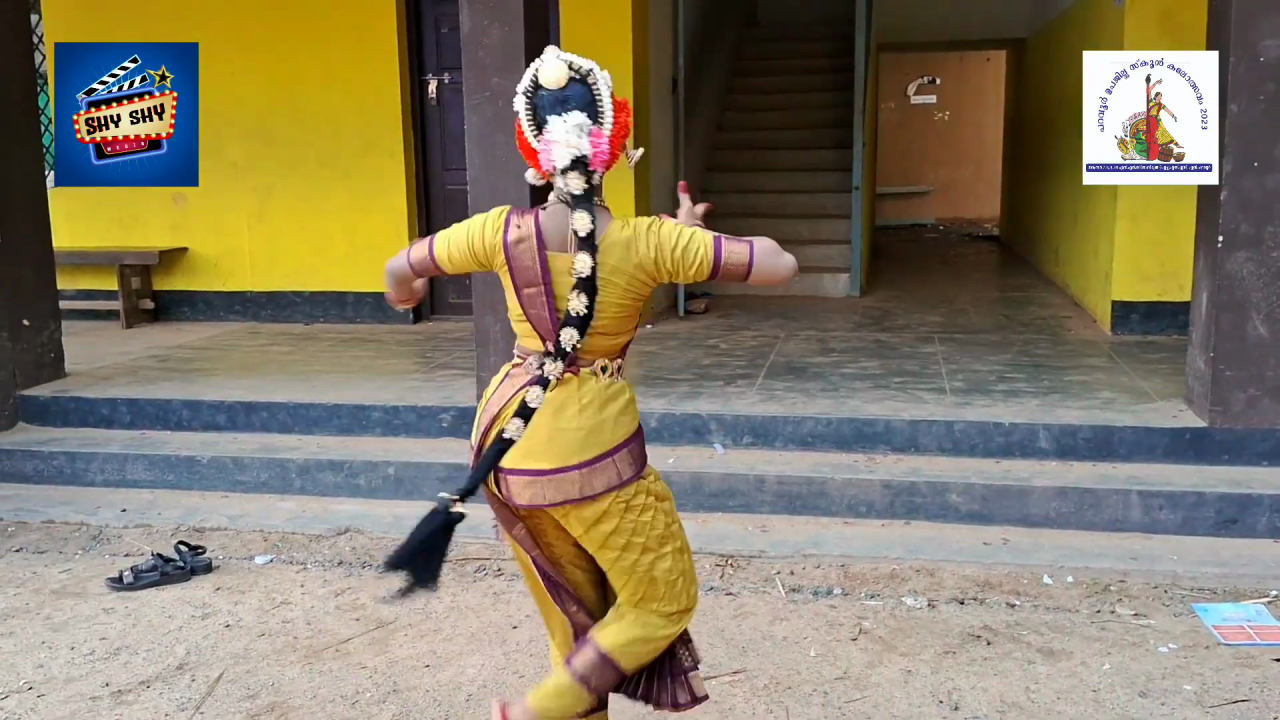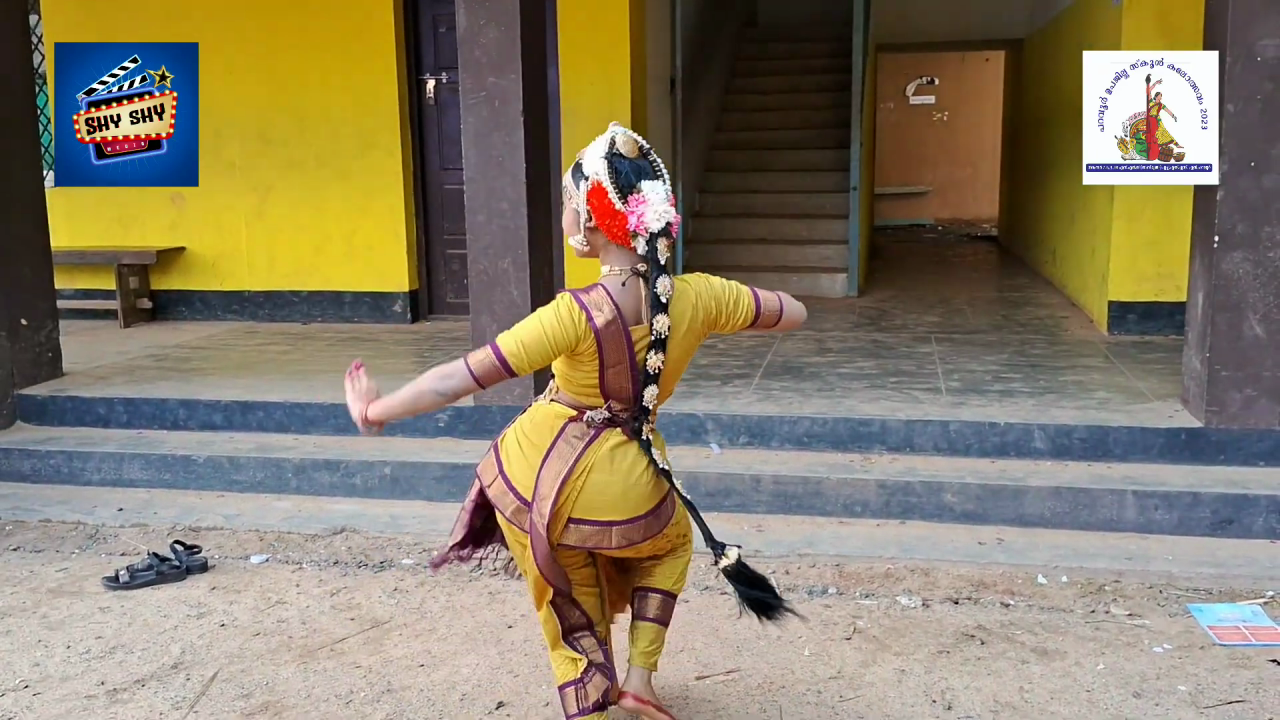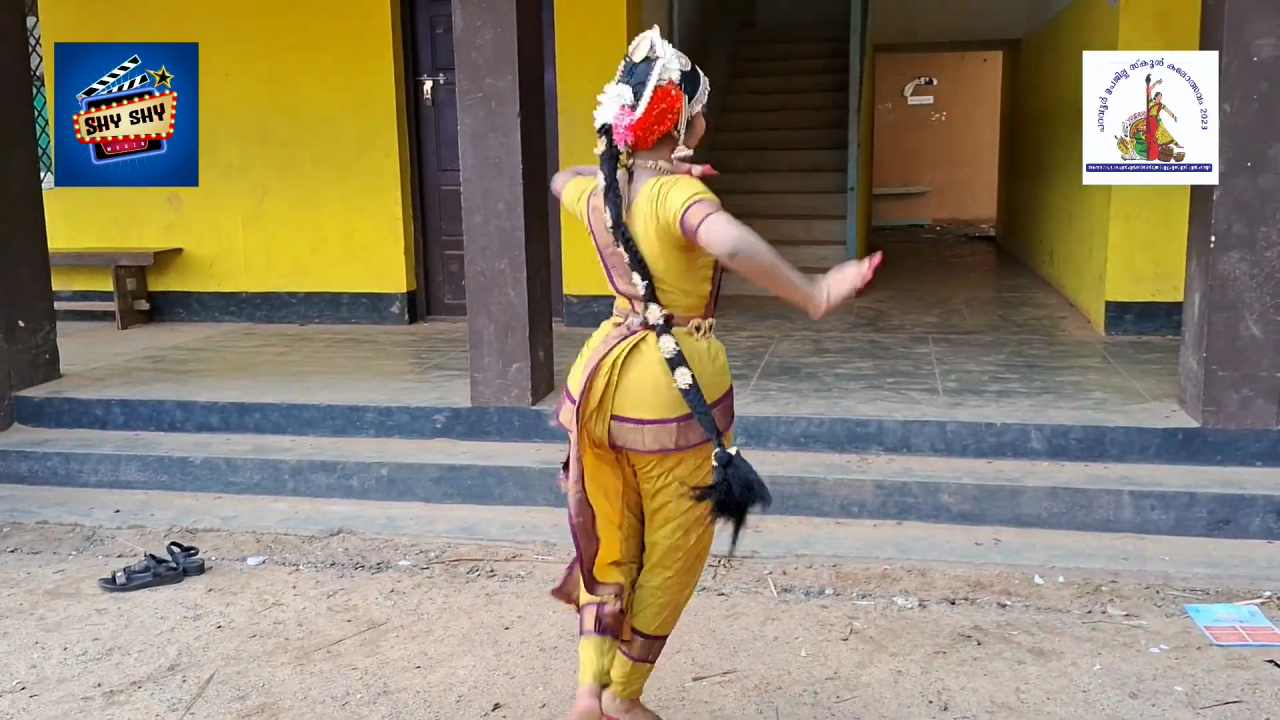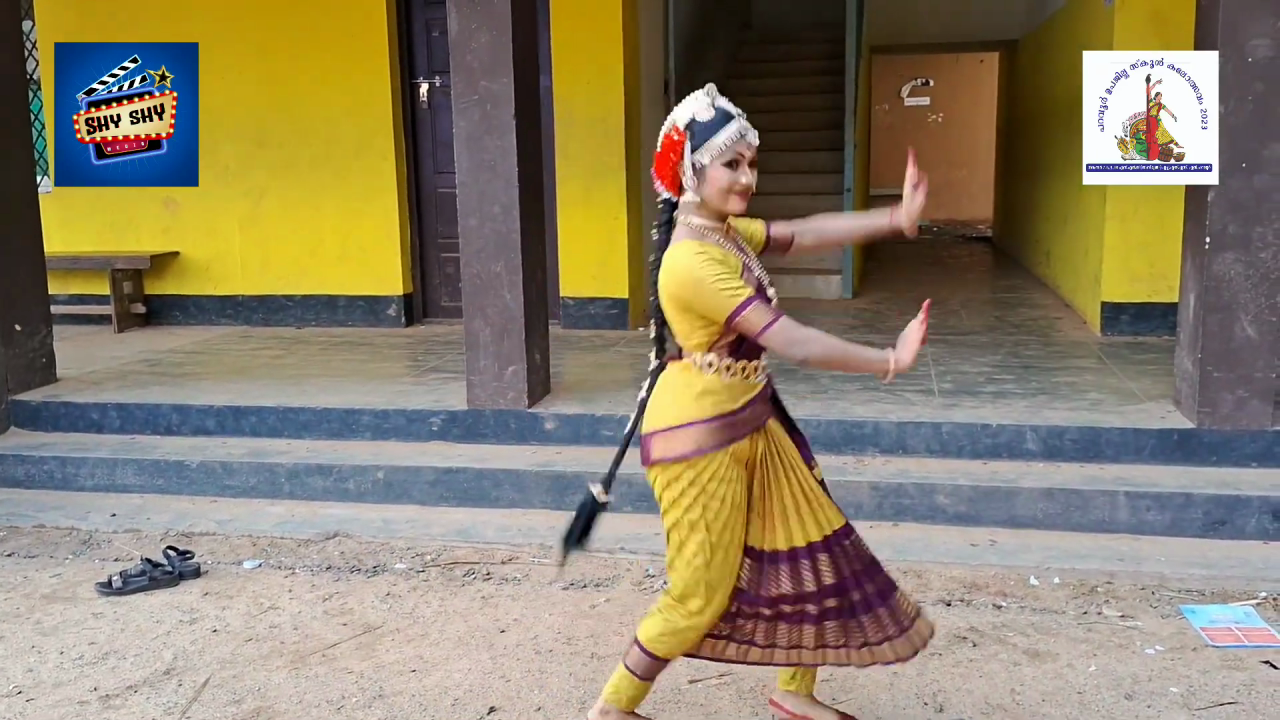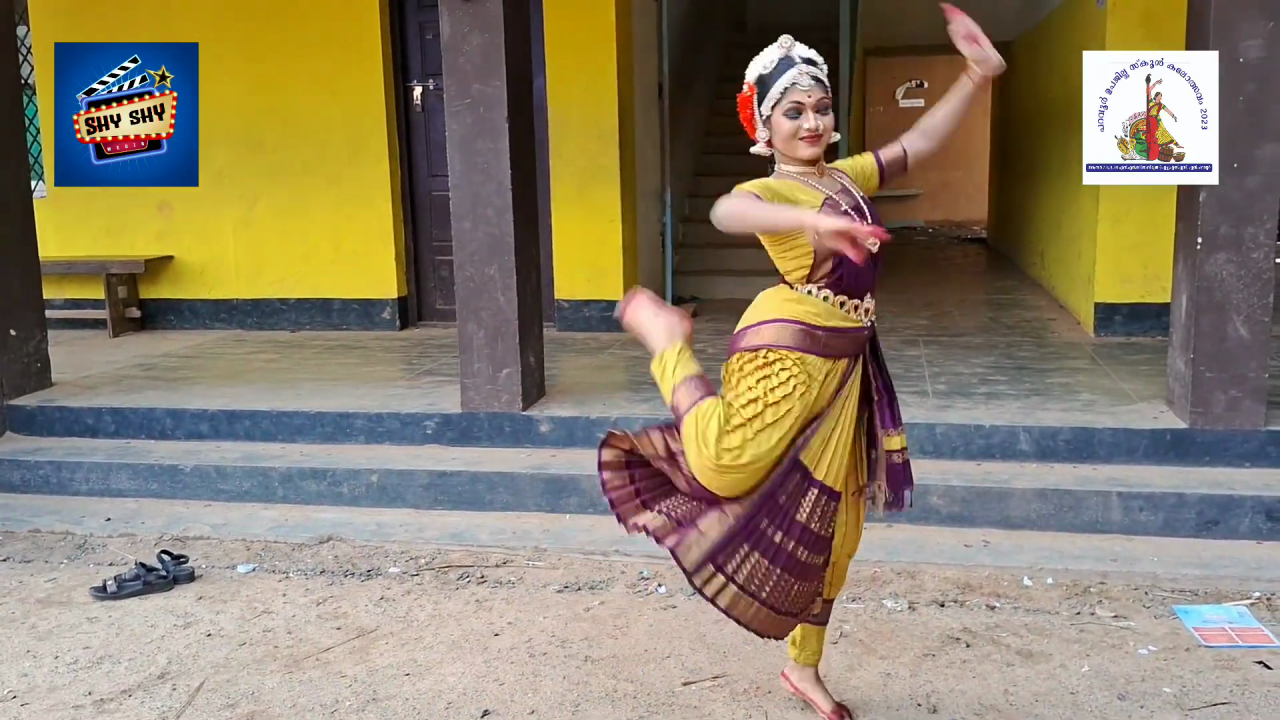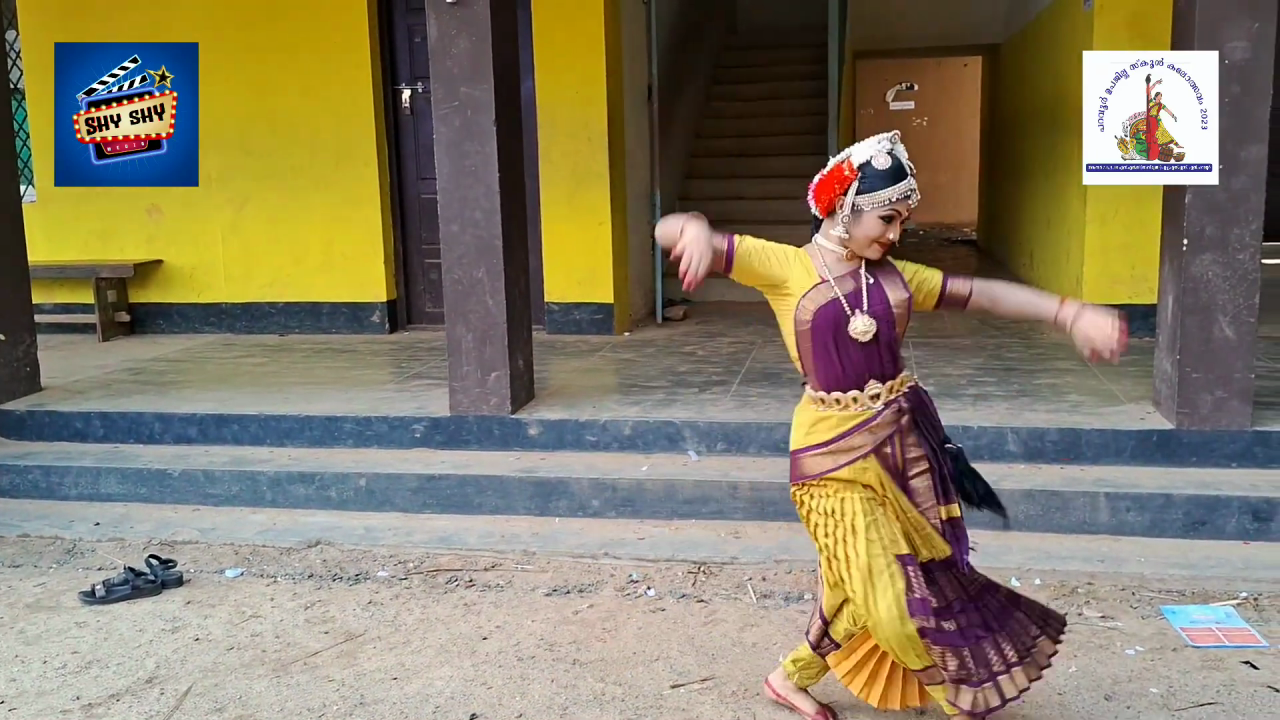
dt=0.4s
person 1, frame 1
left shoulder: (508, 231)
right shoulder: (650, 241)
left elbow: (399, 271)
right elbow: (776, 264)
left wrist: (404, 295)
right wrist: (685, 236)
left hip: (510, 430)
right hip: (589, 448)
left knee: (578, 608)
right knee: (666, 606)
person 1, frame 2
left shoulder: (572, 317)
right shoulder: (689, 298)
left elbow: (460, 379)
right elbow: (791, 313)
left wrist: (374, 414)
left hip: (536, 478)
right hip: (624, 483)
left knee: (576, 610)
right knee: (666, 544)
person 1, frame 3
left shoulder: (600, 193)
right shoulder: (681, 196)
left elbow: (563, 182)
right elbow: (726, 242)
right wrist: (813, 292)
left hip: (604, 378)
right hip: (673, 393)
left knee: (614, 542)
right knee: (674, 557)
person 1, frame 4
left shoulder: (725, 234)
right shoulder: (696, 268)
left elbow: (803, 236)
right elbow: (791, 341)
left wrist: (894, 220)
right wrist: (891, 359)
left hip: (748, 421)
right hip: (701, 436)
left knee: (814, 544)
right knee: (701, 596)
person 1, frame 5
left shoulder: (840, 178)
right shoulder: (773, 191)
left elbow: (917, 145)
right elbow: (731, 213)
left wrist: (976, 75)
right wrist: (819, 220)
left hip: (845, 364)
right hip: (784, 348)
left knee: (833, 523)
right knee: (720, 466)
right ankle: (658, 322)
person 1, frame 6
left shoulder: (892, 275)
right shoulder: (785, 268)
left elbow: (980, 293)
right elbow: (675, 234)
left wrist: (1067, 313)
right wrist: (692, 232)
left hip: (903, 440)
right hip: (834, 453)
left knee: (855, 589)
right knee: (885, 604)
